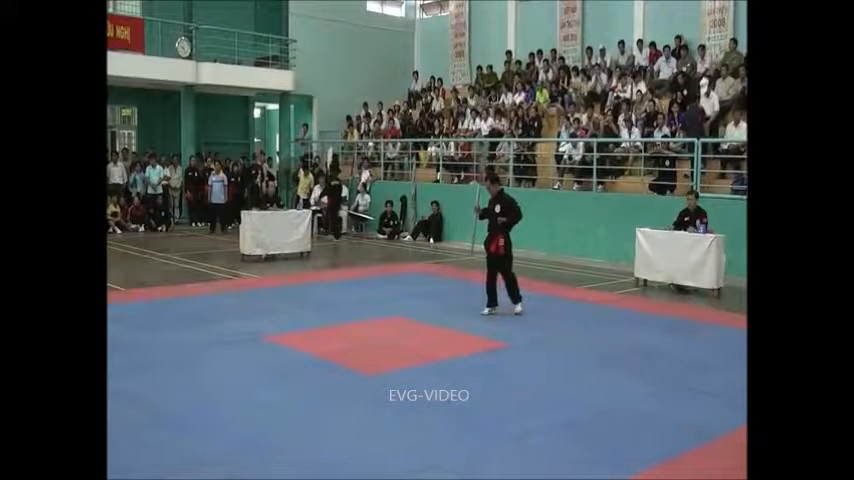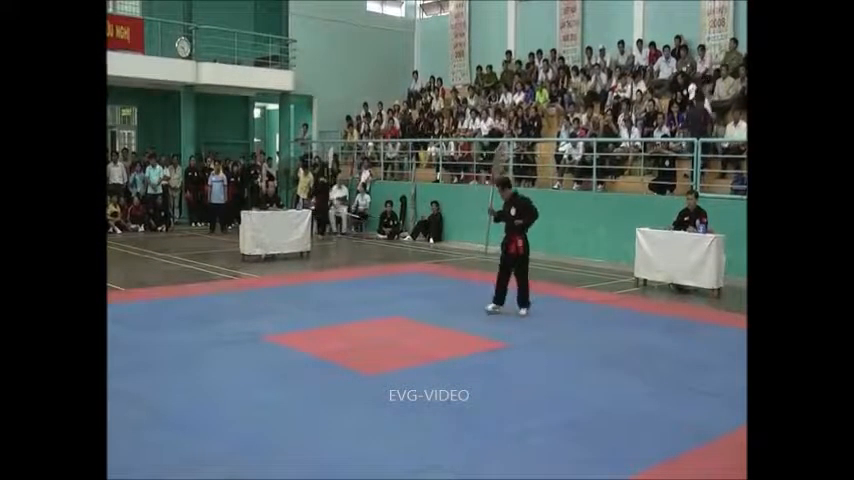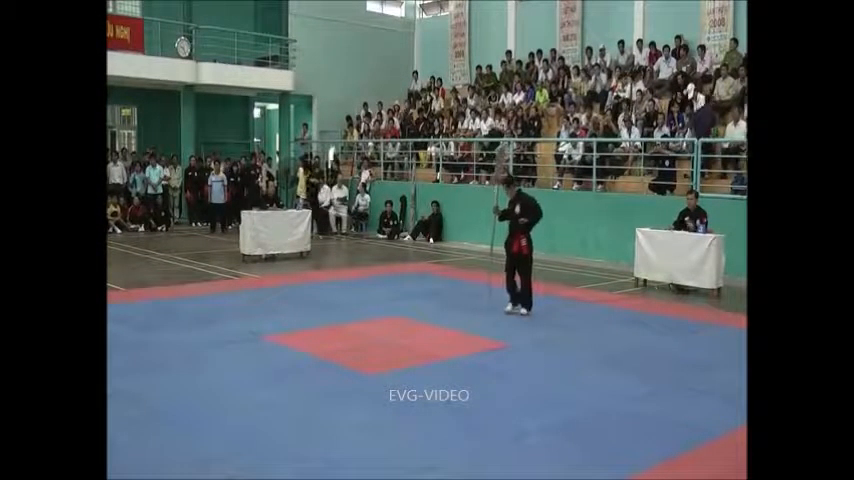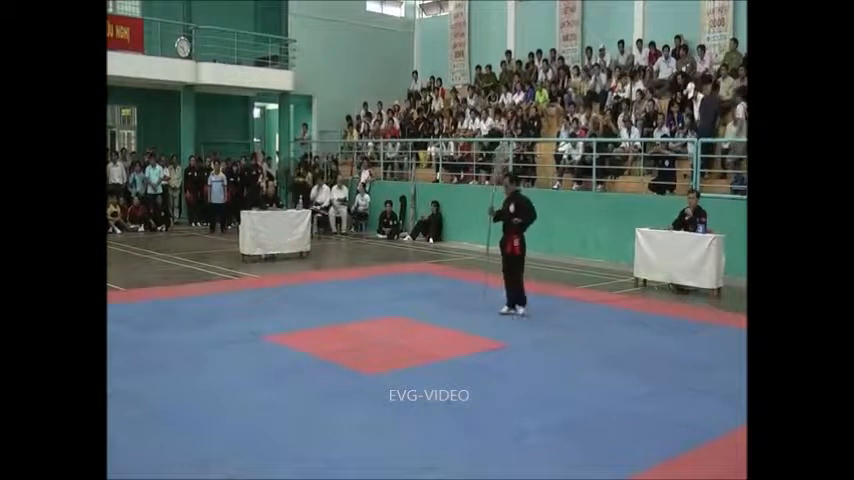
dt=0.3s
person 1, frame 1
left shoulder: (508, 200)
right shoulder: (492, 201)
left elbow: (518, 215)
left wrist: (507, 221)
right wrist: (481, 212)
left hip: (502, 239)
right hip: (492, 239)
left knee: (506, 272)
right knee: (490, 274)
left ankle: (517, 302)
right ankle: (491, 305)
person 1, frame 2
left shoulder: (523, 201)
right shoulder: (507, 203)
left elbow: (534, 214)
left wrist: (523, 223)
right wrist: (495, 214)
left hip: (519, 241)
right hip: (508, 240)
left knee: (521, 275)
right knee: (503, 272)
left ankle: (523, 306)
right ankle: (497, 303)
person 1, frame 3
left shoulder: (527, 200)
right shoulder: (512, 201)
left elbow: (538, 213)
left wrist: (527, 221)
right wrist: (500, 213)
left hip: (523, 240)
right hip: (512, 239)
left knee: (525, 274)
right knee: (510, 272)
left ankle: (526, 306)
right ankle: (514, 302)
person 1, frame 4
left shoulder: (522, 200)
right shoulder: (507, 200)
left elbow: (532, 215)
left wrist: (521, 222)
right wrist: (495, 214)
left hip: (516, 240)
right hip: (506, 239)
left knee: (516, 274)
right knee: (507, 273)
left ankle: (521, 304)
right ankle: (510, 305)
